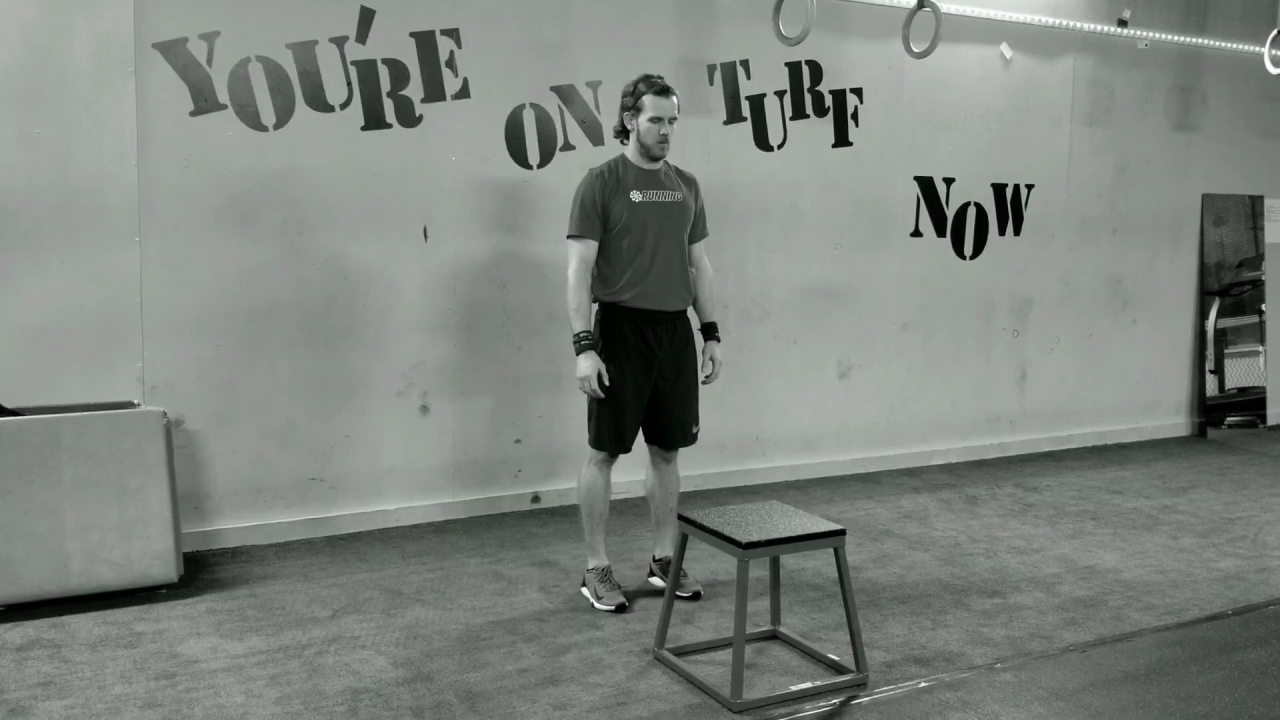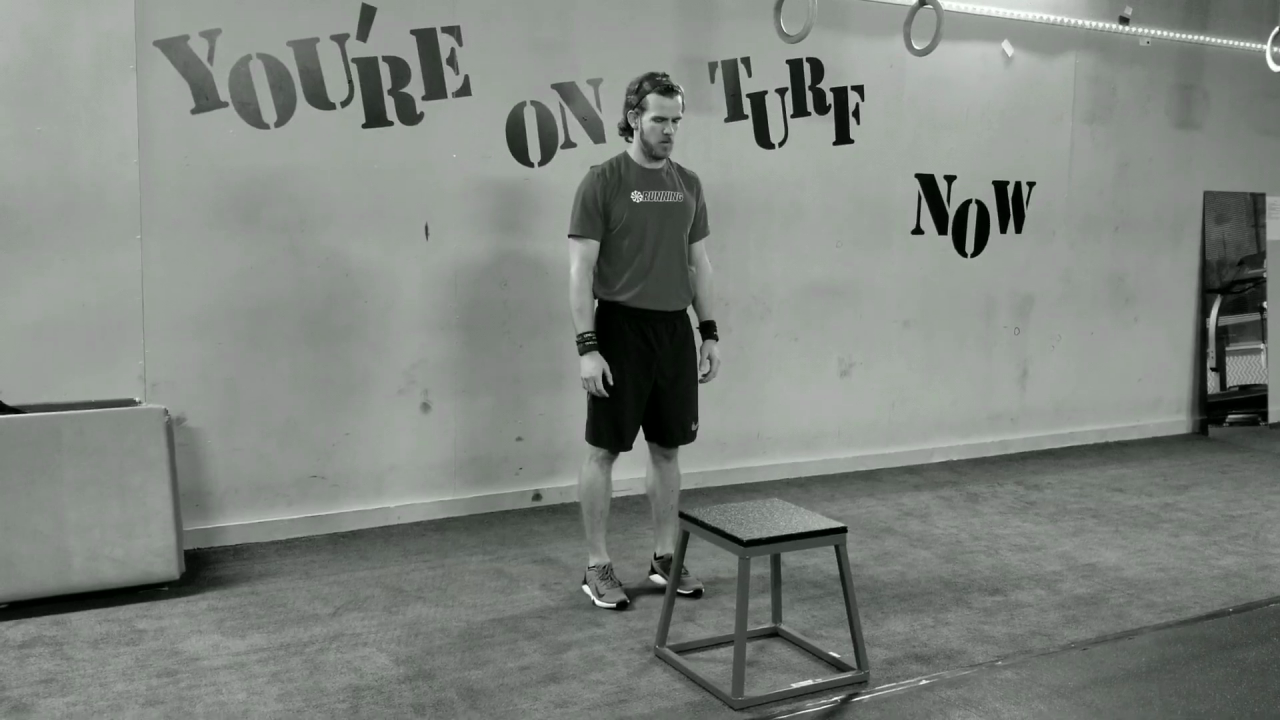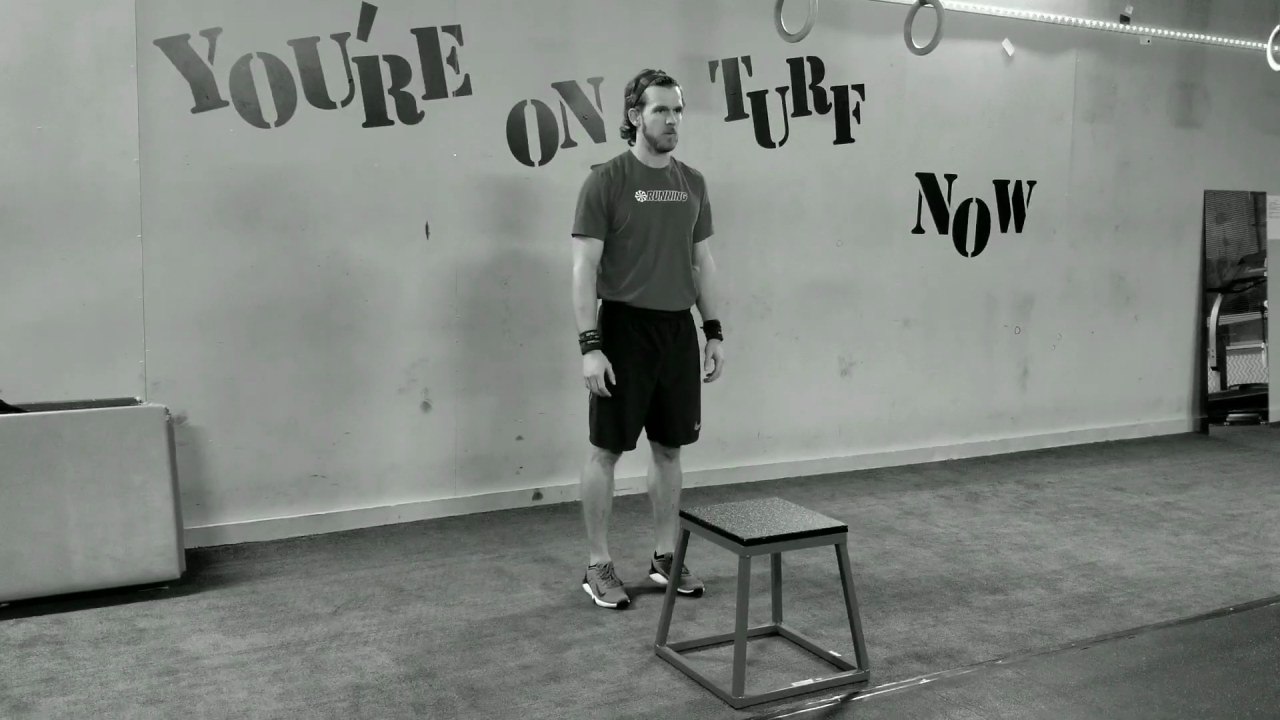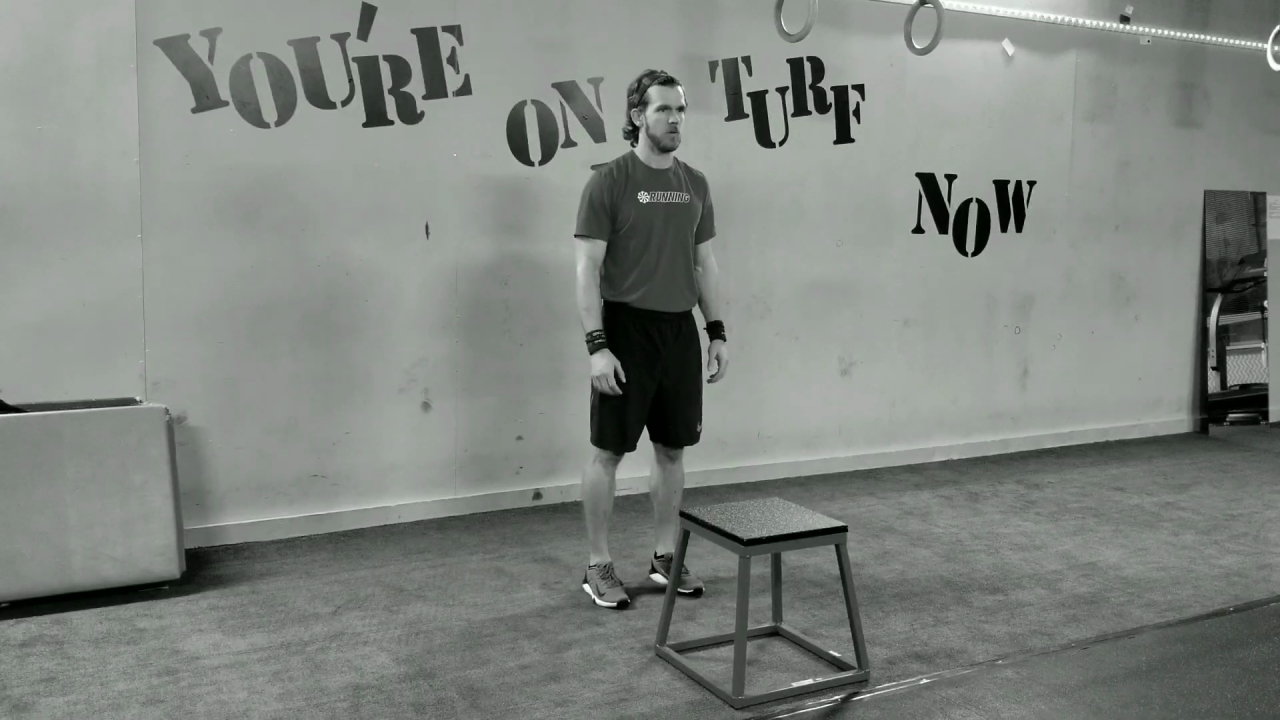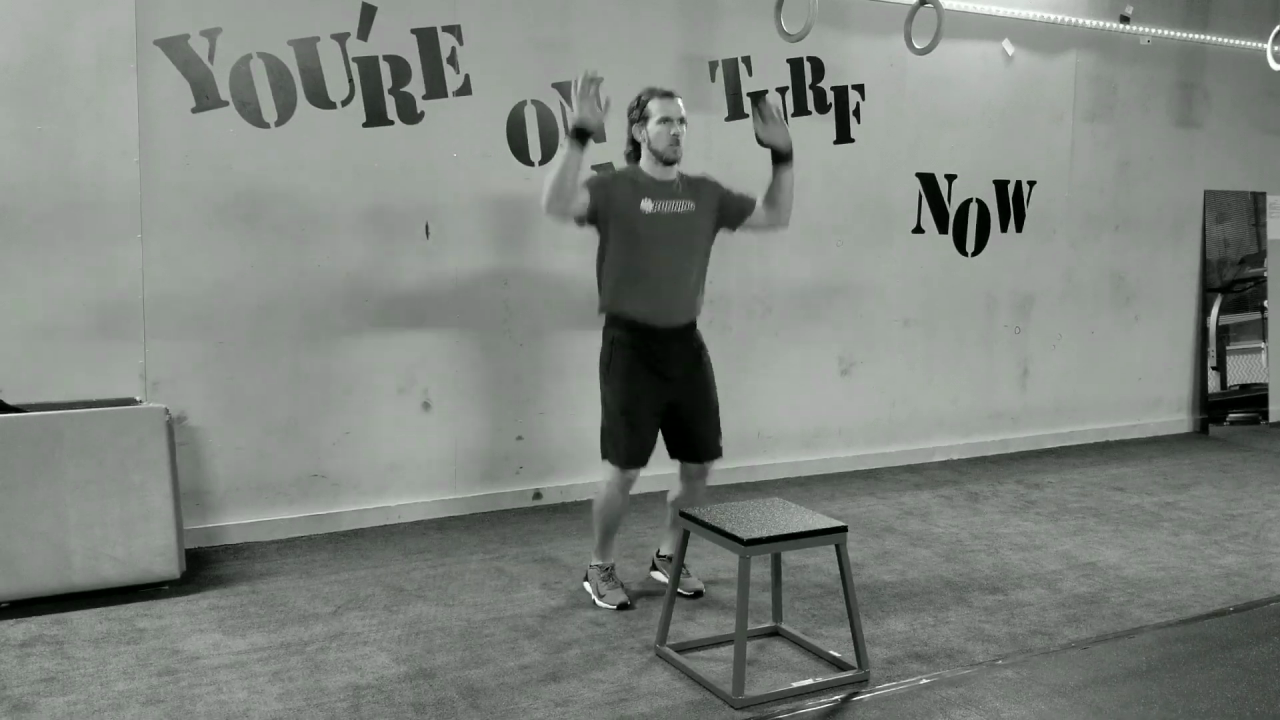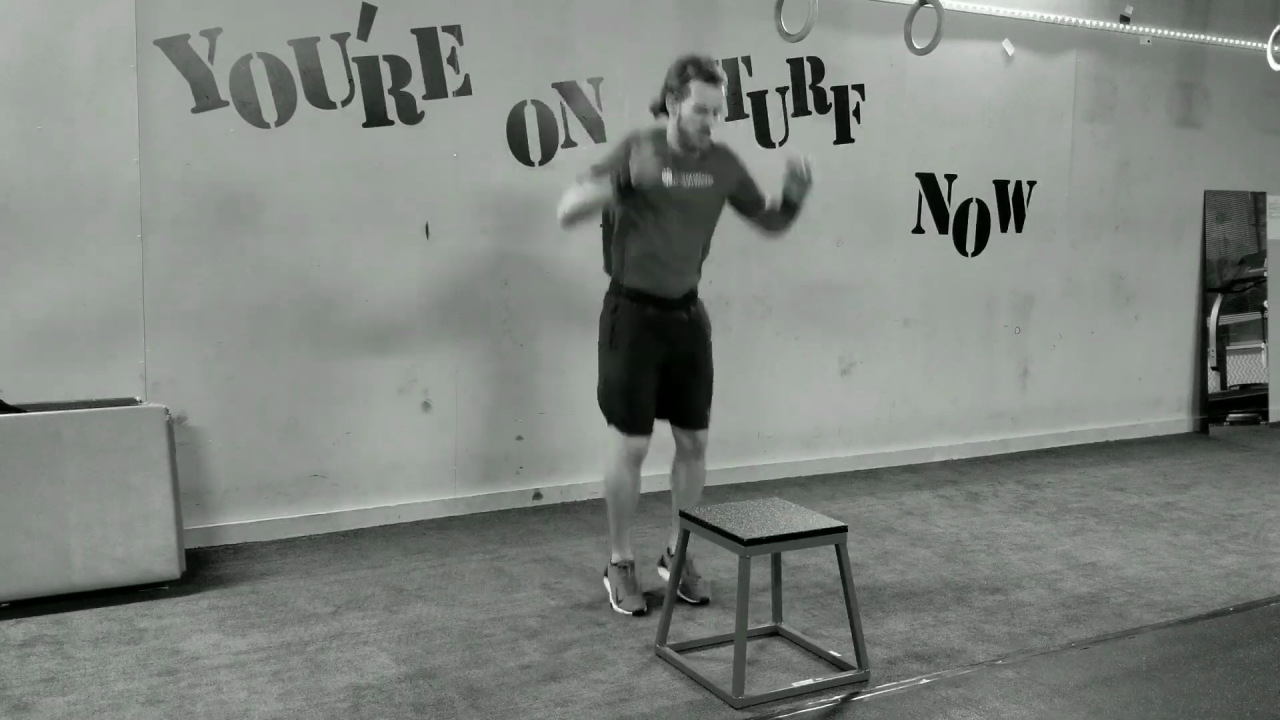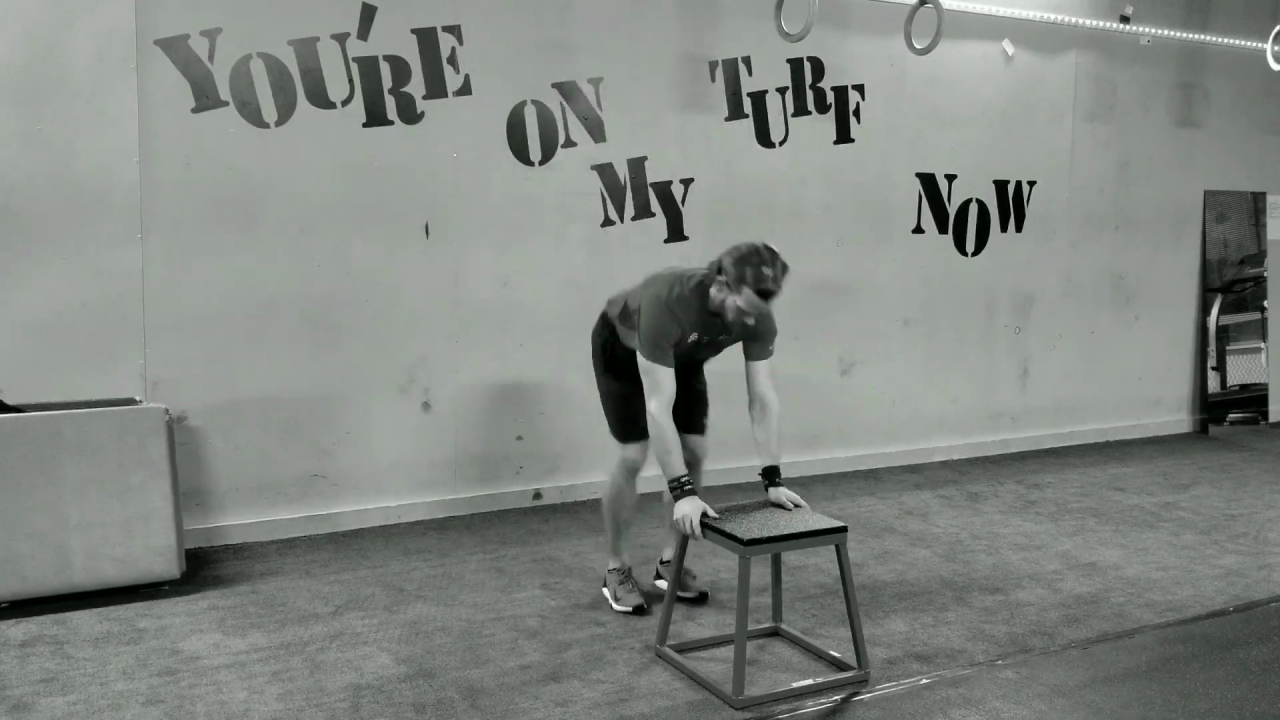
dt=0.4s
person 1, frame 1
left shoulder: (686, 185)
right shoulder: (600, 183)
left elbow: (699, 263)
right elbow: (579, 270)
left wrist: (711, 333)
right wrist: (584, 346)
left hip: (675, 332)
right hip: (621, 331)
left knee: (667, 450)
right knee: (604, 451)
left ankle: (664, 559)
right ankle: (597, 568)
person 1, frame 2
left shoulder: (687, 183)
right shoulder: (602, 182)
left elbow: (699, 261)
right elbow: (581, 269)
left wrist: (709, 332)
right wrist: (587, 346)
left hip: (675, 330)
right hip: (621, 329)
left knee: (667, 447)
right knee: (604, 449)
left ankle: (665, 556)
right ankle: (597, 565)
person 1, frame 3
left shoulder: (692, 183)
right shoulder: (606, 182)
left elbow: (703, 261)
right elbow: (584, 268)
left wrist: (714, 331)
right wrist: (590, 346)
left hip: (678, 331)
right hip: (624, 329)
left knee: (669, 448)
right knee: (607, 449)
left ankle: (666, 556)
right ankle: (598, 564)
person 1, frame 4
left shoulder: (695, 184)
right shoulder: (609, 183)
left elbow: (704, 261)
right elbow: (588, 267)
left wrist: (716, 331)
right wrist: (598, 344)
left hip: (679, 331)
right hip: (626, 330)
left knee: (673, 450)
right knee: (609, 452)
left ankle: (665, 556)
right ankle: (599, 565)
person 1, frame 5
left shoulder: (704, 193)
right shoulder: (613, 189)
left elbow: (776, 216)
right elbow: (556, 204)
left wrist: (781, 156)
right wrist: (581, 134)
left hip: (686, 345)
right hip: (630, 347)
left knee: (698, 465)
right knee: (626, 470)
left ankle: (669, 556)
right ankle: (599, 567)
person 1, frame 6
left shoulder: (723, 164)
right shoulder: (633, 152)
left elbow: (770, 222)
right elbow: (569, 211)
left wrist: (794, 195)
right wrist: (626, 176)
left hip: (684, 313)
right hip: (632, 314)
left knee: (694, 439)
right knee: (632, 444)
left ankle: (676, 555)
right ankle: (620, 563)
person 1, frame 7
left shoulder: (759, 313)
right shoulder: (666, 301)
left elbow: (762, 399)
right elbow: (657, 406)
left wrist: (774, 480)
right wrist: (682, 493)
left hip: (684, 353)
right hip: (623, 346)
left knee: (693, 450)
right knee: (631, 454)
left ankle: (671, 562)
right ankle: (617, 570)
